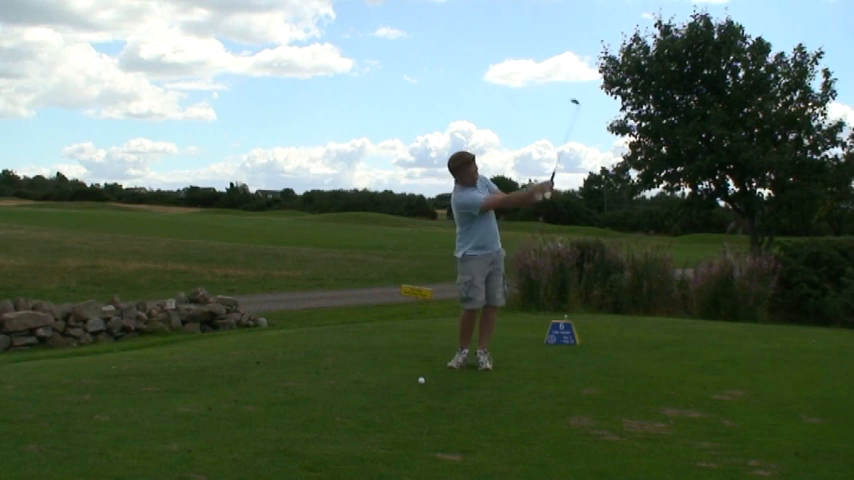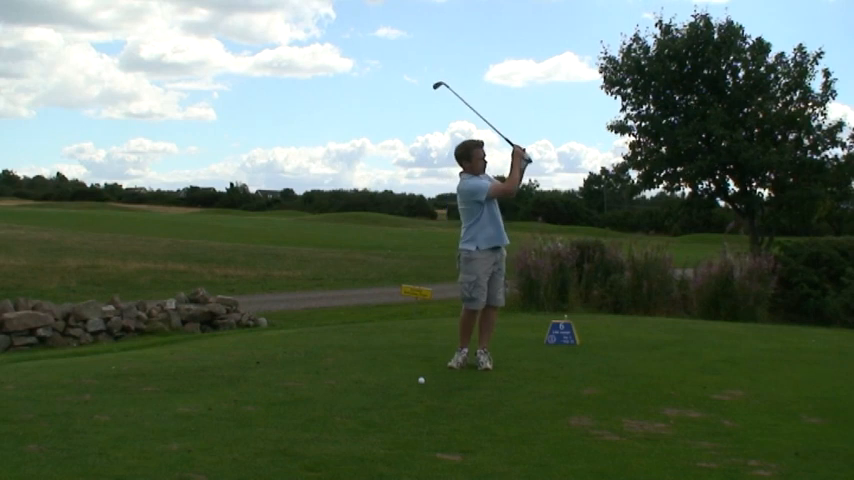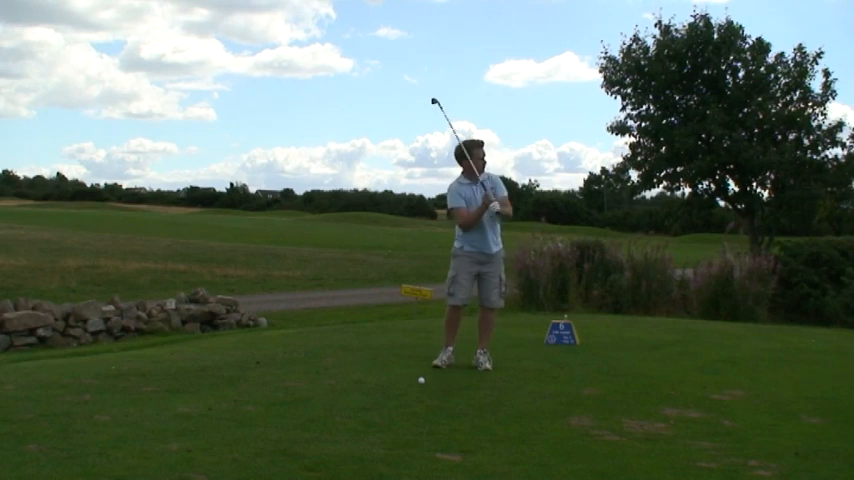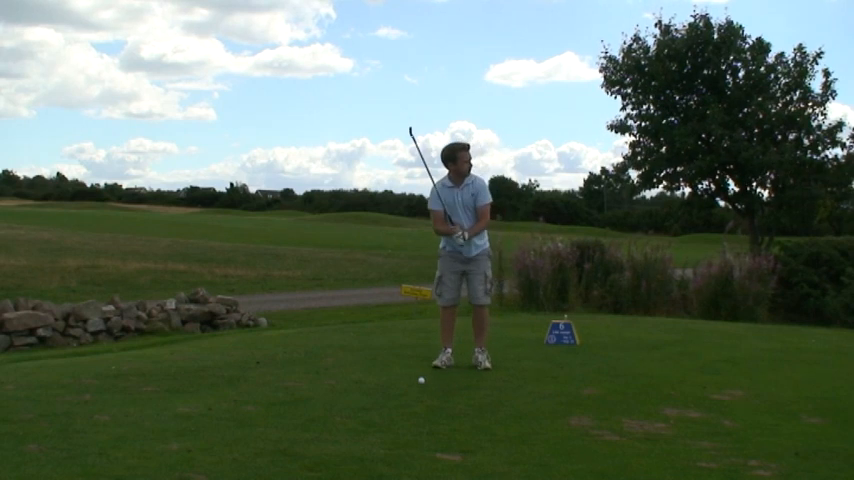
dt=0.4s
person 1, frame 1
left shoulder: (481, 181)
right shoulder: (462, 199)
left elbow: (505, 198)
right elbow: (502, 202)
left wrist: (533, 196)
right wrist: (535, 189)
left hip: (493, 253)
right hip: (471, 256)
left knee: (493, 305)
right knee: (472, 306)
left ankle: (483, 352)
right ankle: (462, 351)
person 1, frame 2
left shoulder: (484, 178)
right shoulder: (468, 186)
left elbow: (509, 189)
right elbow: (508, 190)
left wrist: (519, 164)
right wrist: (515, 162)
left hip: (496, 251)
right hip: (475, 254)
left knee: (492, 304)
right knee: (472, 305)
left ankle: (483, 351)
right ankle: (462, 350)
person 1, frame 3
left shoulder: (494, 181)
right shoulder: (455, 189)
left elbow: (508, 210)
right elbow: (463, 224)
left wrist: (498, 208)
right wrist: (481, 209)
left hip: (492, 252)
right hip: (465, 252)
left knee: (490, 305)
right knee: (456, 303)
left ankle: (482, 352)
right ankle: (448, 351)
person 1, frame 4
left shoulder: (479, 184)
right shoulder: (438, 189)
left elbow: (484, 220)
right elbow: (437, 226)
left wrist: (466, 235)
right wrist: (452, 232)
left hip: (478, 252)
right hip: (450, 253)
left knee: (481, 302)
right knee: (447, 303)
left ankle: (480, 351)
right ankle: (447, 352)
